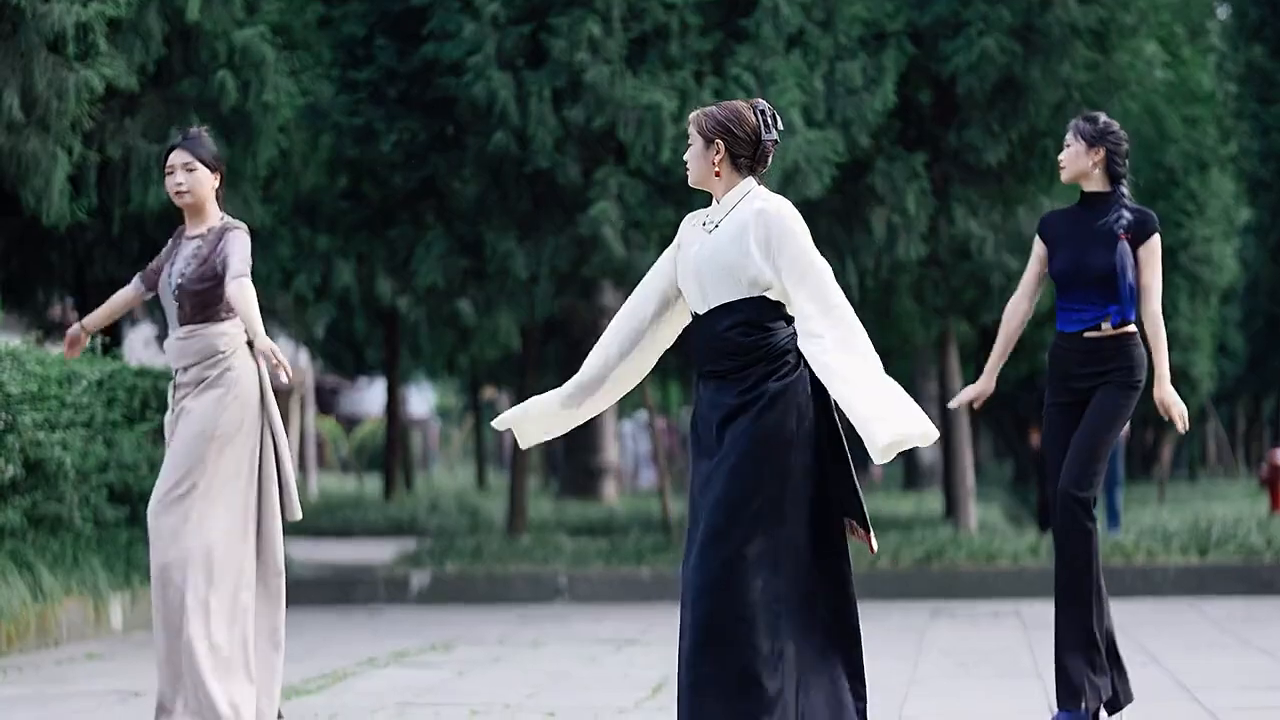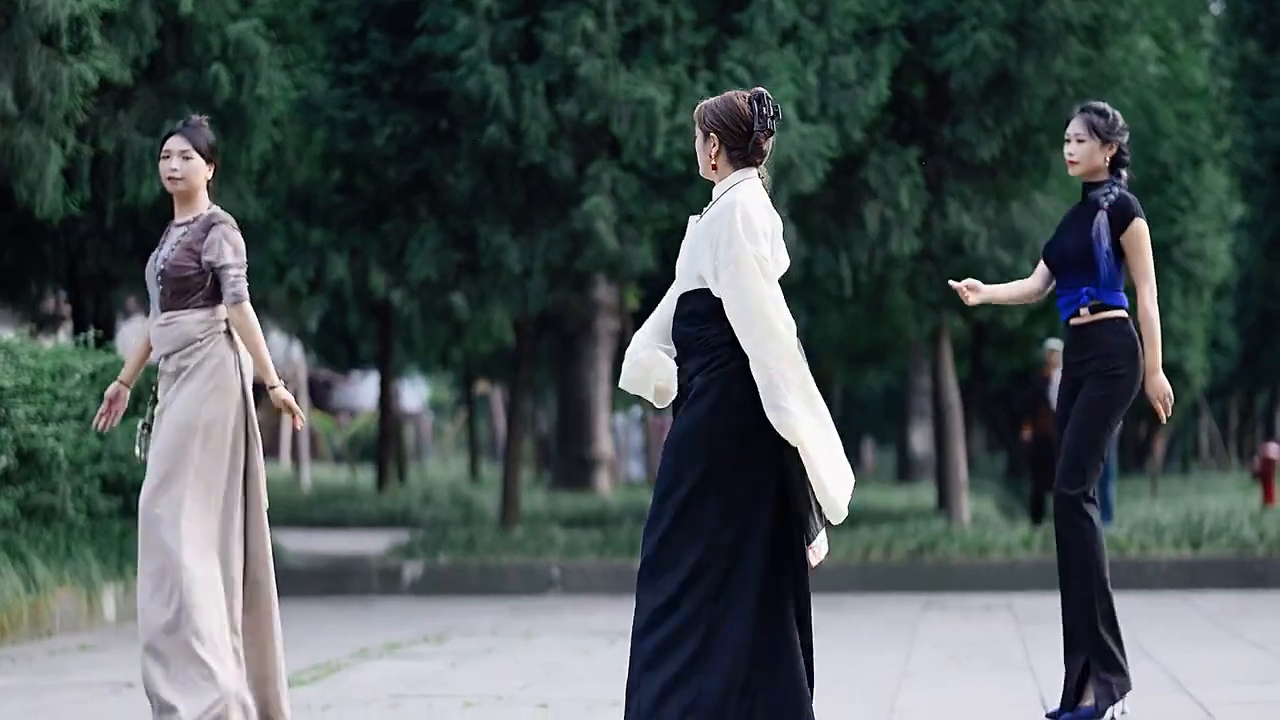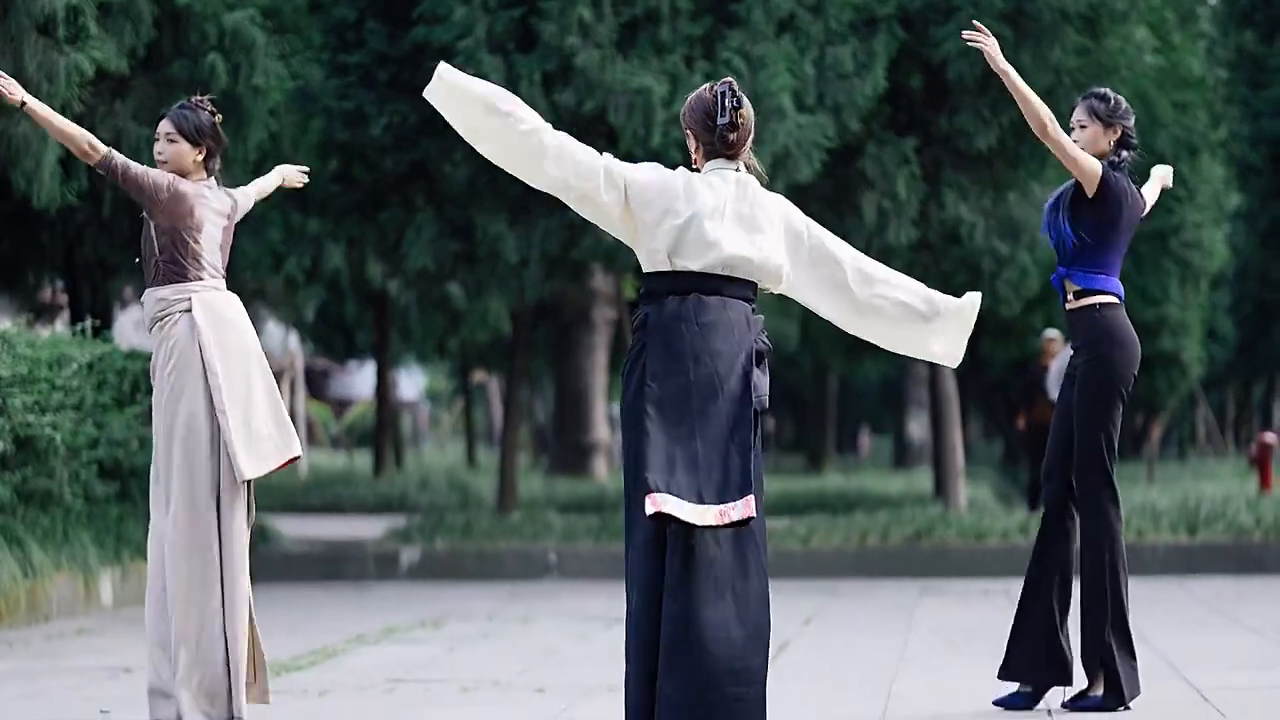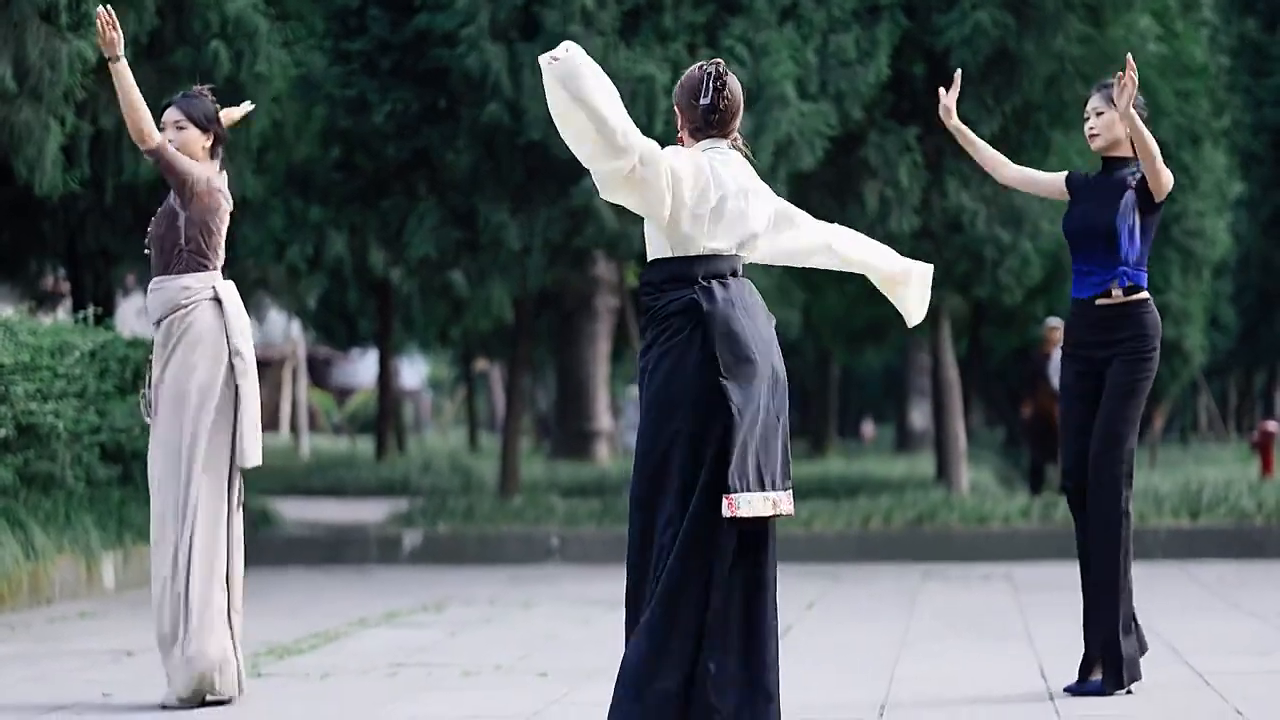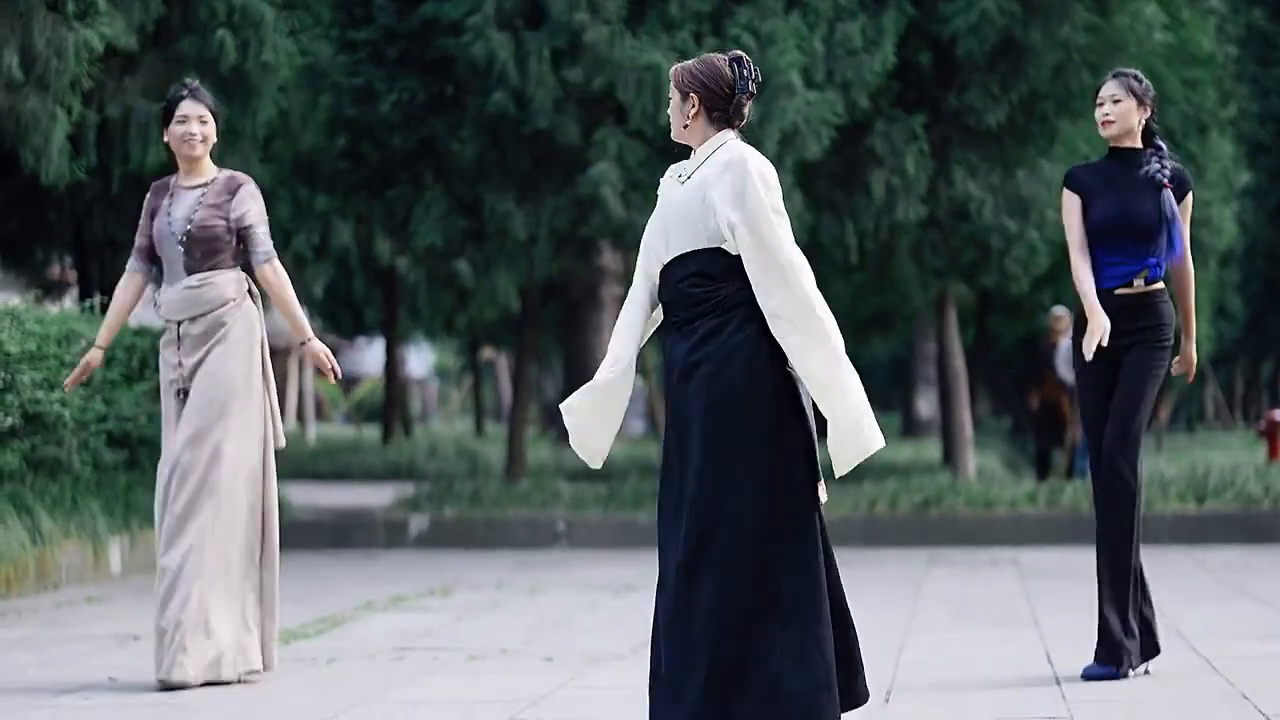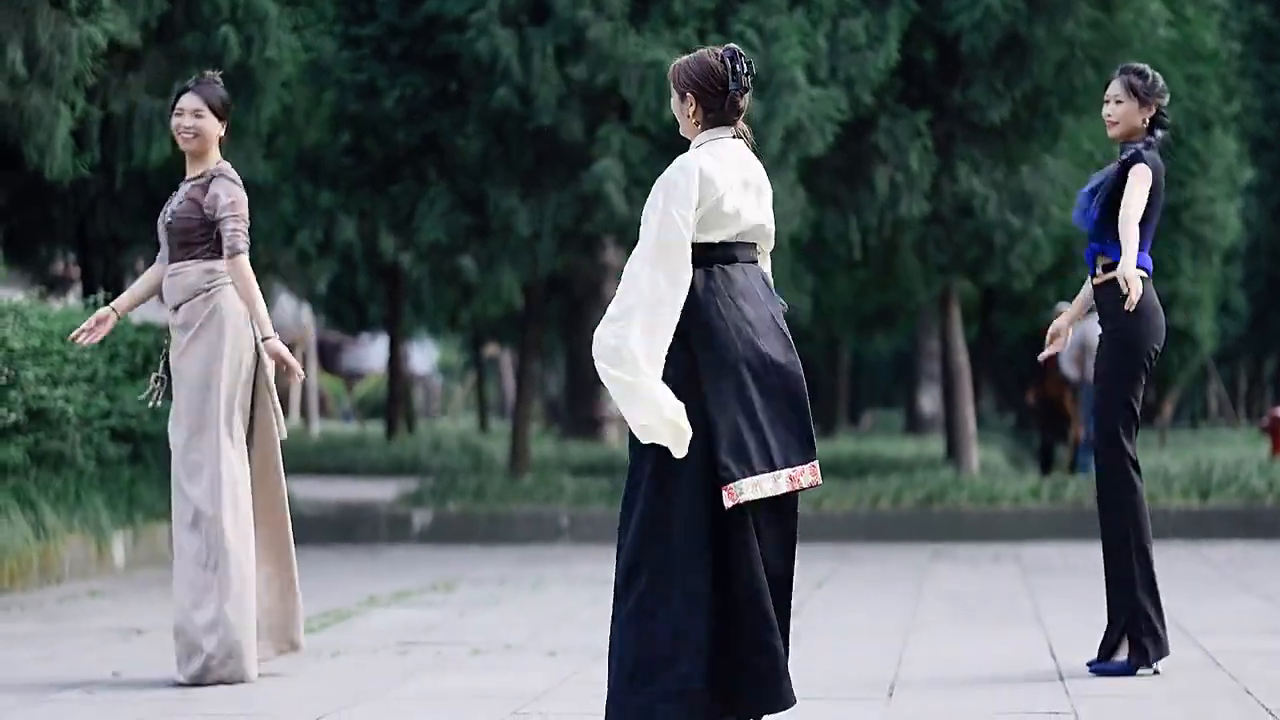
dt=0.5s
person 1, frame 1
left shoulder: (772, 215)
right shoulder: (696, 230)
left elbow: (820, 305)
right elbow: (649, 315)
left wrist: (866, 388)
right wrist: (576, 393)
left hip: (773, 398)
right hip: (724, 403)
left knee: (733, 552)
right knee: (721, 555)
person 1, frame 2
left shoulder: (737, 210)
right shoulder: (732, 208)
left elbow: (756, 313)
right elbow: (684, 301)
left wrist: (792, 411)
right wrist: (650, 359)
left hip: (734, 388)
right hip: (719, 380)
left knee: (692, 548)
right knee: (743, 551)
person 1, frame 3
left shoulder: (661, 189)
right shoulder: (775, 212)
left elbow: (564, 159)
right elbow: (857, 280)
left wrist: (468, 95)
right wrist: (945, 315)
left hip: (667, 361)
right hip: (737, 362)
left knee: (659, 537)
right knee: (719, 536)
person 1, frame 4
left shoulder: (680, 170)
right shoulder: (748, 183)
left elbow: (621, 147)
right elbow: (813, 233)
left wrist: (572, 71)
right wrist: (888, 264)
left hip: (694, 343)
right hip: (737, 342)
left knee: (680, 521)
right knee: (711, 532)
person 1, frame 5
left shoulder: (743, 171)
right shoulder: (681, 181)
left elbow: (783, 276)
right elbow: (653, 279)
left wrist: (832, 383)
right wrist: (606, 382)
left hip: (739, 357)
right hip: (705, 362)
left knee: (739, 521)
right knee: (708, 525)
person 1, frame 6
left shoulder: (689, 171)
right shoulder: (747, 167)
left elbow: (659, 266)
left wrist: (632, 360)
left hip: (704, 333)
right hip: (751, 326)
left knee: (683, 516)
right knee: (740, 519)
person 2, frame 1
left shoulder: (1139, 222)
right shoulder: (1054, 224)
left elbow: (1151, 307)
right elbow: (1023, 301)
left wrist: (1163, 382)
right wrist: (988, 376)
left hip: (1115, 369)
right hip: (1062, 370)
left knee: (1074, 496)
right knee: (1064, 508)
person 2, frame 2
left shoulder: (1122, 205)
right shoulder: (1077, 214)
left elbow: (1146, 292)
right elbow: (1036, 285)
left wrist: (1153, 367)
right wrist: (986, 293)
left hip: (1110, 354)
right hip: (1078, 358)
left knee: (1072, 491)
right knee: (1069, 497)
person 2, frame 3
left shoulder: (1101, 180)
right shoulder: (1122, 186)
left elbow: (1045, 128)
right elbow: (1146, 198)
left wrist: (1003, 70)
right wrist: (1160, 178)
left hip: (1102, 340)
right hip: (1097, 341)
left knee: (1091, 490)
right knee: (1060, 489)
left ankle: (1111, 673)
right ankle: (1039, 662)
person 2, frame 4
left shoulder: (1150, 183)
right shoulder: (1081, 185)
left elbow: (1151, 155)
right elbow: (1007, 172)
left wrist: (1130, 109)
right wrist: (955, 124)
left hip: (1131, 334)
right hip: (1082, 338)
left knee: (1106, 476)
right knee: (1077, 477)
left ankle: (1111, 657)
right ankle: (1118, 634)
person 2, frame 5
left shoulder: (1172, 178)
right shoulder: (1080, 178)
left elbow: (1182, 263)
right elbow: (1078, 255)
left wrist: (1189, 337)
right wrist: (1094, 312)
left hip: (1149, 323)
right hip: (1097, 325)
left knee: (1120, 453)
right knee: (1102, 461)
left ankle: (1119, 641)
right ankle: (1132, 632)
person 2, frame 6
left shoulder: (1141, 162)
right shoulder: (1129, 168)
left elbow: (1130, 218)
left wrist: (1127, 265)
right wrist: (1072, 312)
left hip: (1132, 318)
right hip: (1117, 319)
left knee: (1114, 453)
right knee: (1114, 455)
left ankle: (1138, 634)
right ankle: (1134, 627)
person 3, frame 1
left shoulder: (230, 235)
right shoulder: (181, 239)
left elbow: (241, 288)
right elbow: (141, 287)
left wrist: (260, 339)
right wrist: (87, 325)
left hip: (226, 383)
right hip: (192, 386)
left knee: (188, 520)
right knee: (209, 527)
person 3, frame 2
left shoulder: (218, 227)
right shoulder: (172, 232)
left elbow: (237, 305)
right elbow: (162, 316)
left wrist: (271, 380)
right wrist: (123, 382)
left hip: (207, 371)
right hip: (181, 376)
left knee: (175, 515)
right knee: (205, 521)
person 3, frame 3
left shoulder: (172, 196)
right shoulder: (222, 198)
left elbow: (95, 152)
right elbow: (250, 193)
right wrist: (280, 175)
left hip: (190, 339)
right hip: (222, 331)
left knee: (194, 499)
right knee: (210, 498)
person 3, frame 4
left shoulder: (198, 181)
right shoulder: (205, 182)
left elbow: (143, 137)
left wrist: (115, 57)
right wrist: (223, 121)
left hip: (195, 332)
right hip: (194, 335)
left knee: (191, 482)
right knee: (193, 483)
left ankle: (201, 665)
right ankle: (207, 653)
person 3, frame 5
left shoulder: (238, 189)
right shoulder: (158, 194)
left elbow: (266, 262)
right elbow: (136, 272)
left wrist: (306, 336)
right wrist: (99, 344)
left hip: (229, 331)
right hip: (181, 340)
left knee: (213, 471)
right knee: (195, 475)
left ankle: (211, 642)
right ankle: (223, 639)
person 3, frame 6
left shoulder: (223, 180)
right shoulder: (194, 184)
left elbow: (238, 258)
right elbow: (167, 263)
left wrist: (266, 332)
right wrist: (113, 310)
left hip: (219, 321)
right hip: (197, 326)
left knee: (207, 464)
right knee: (224, 465)
left ankle: (223, 643)
right ankle: (244, 622)
